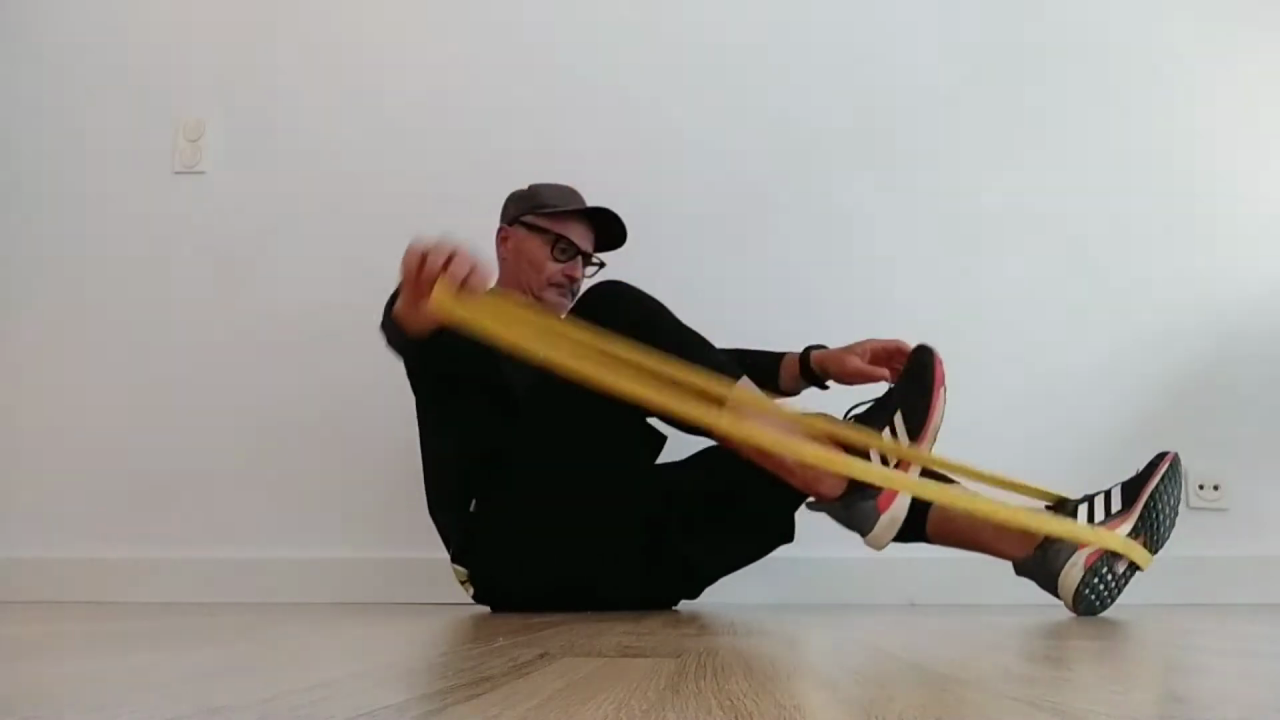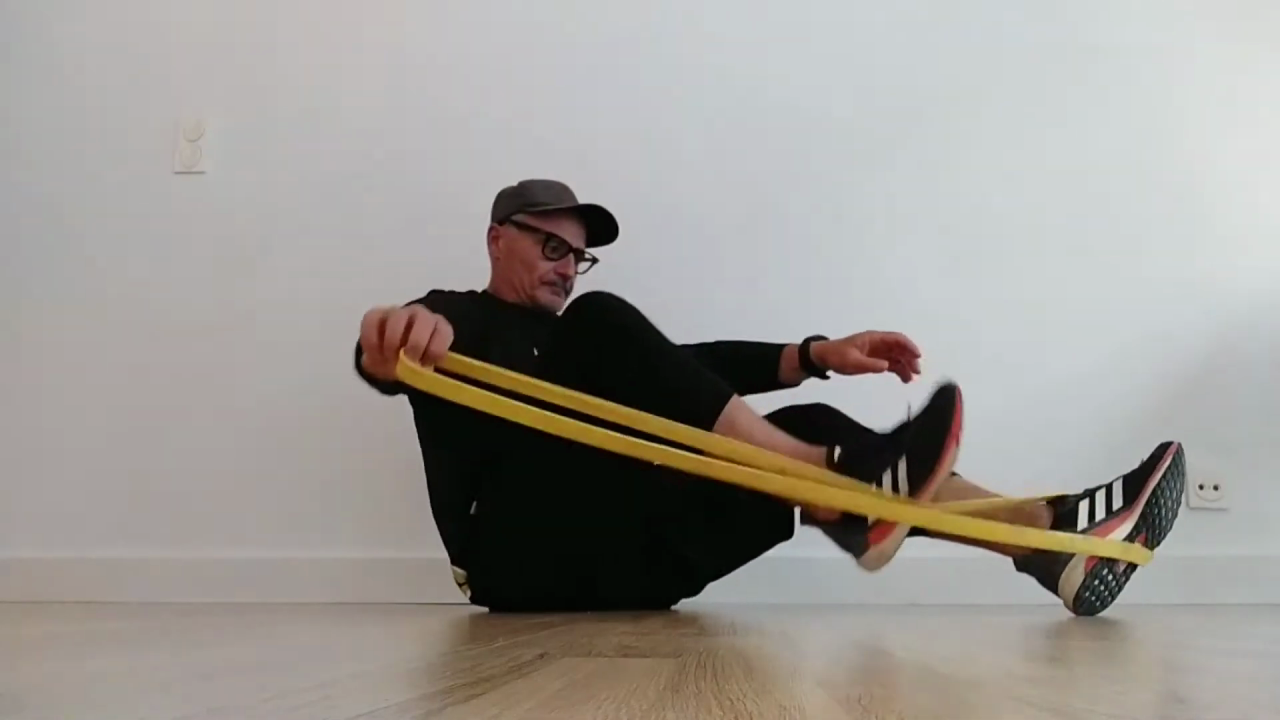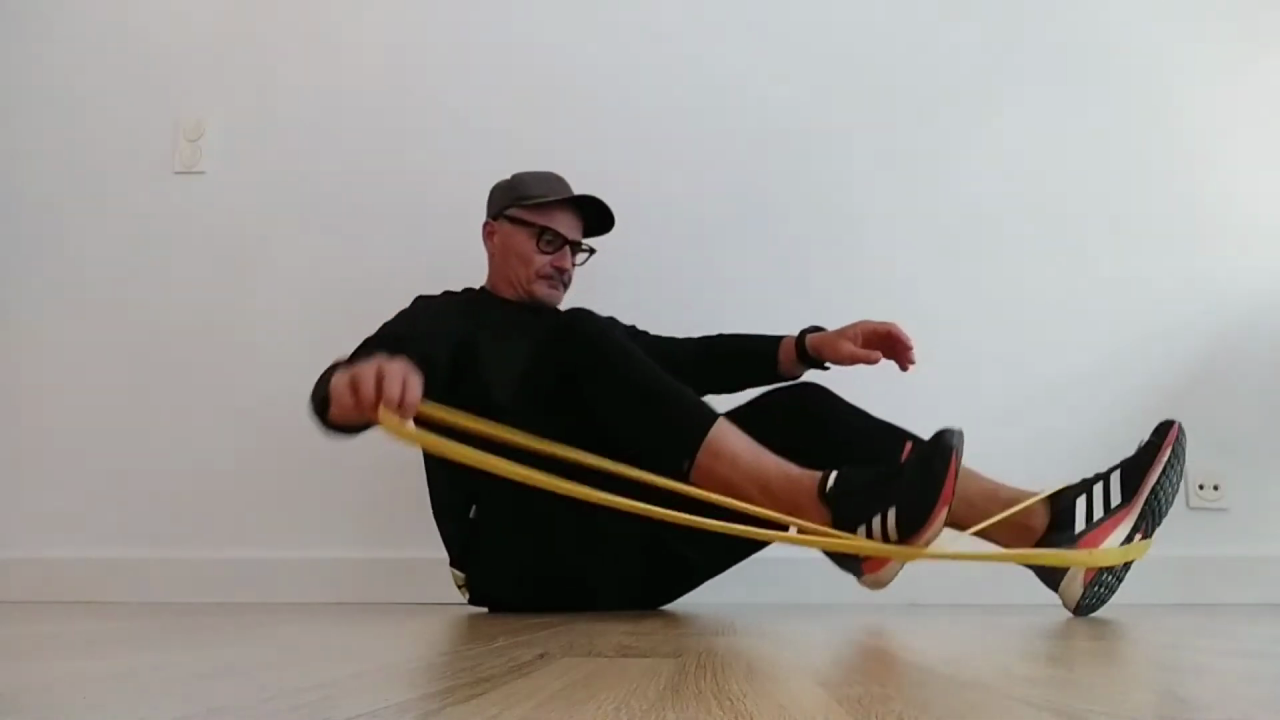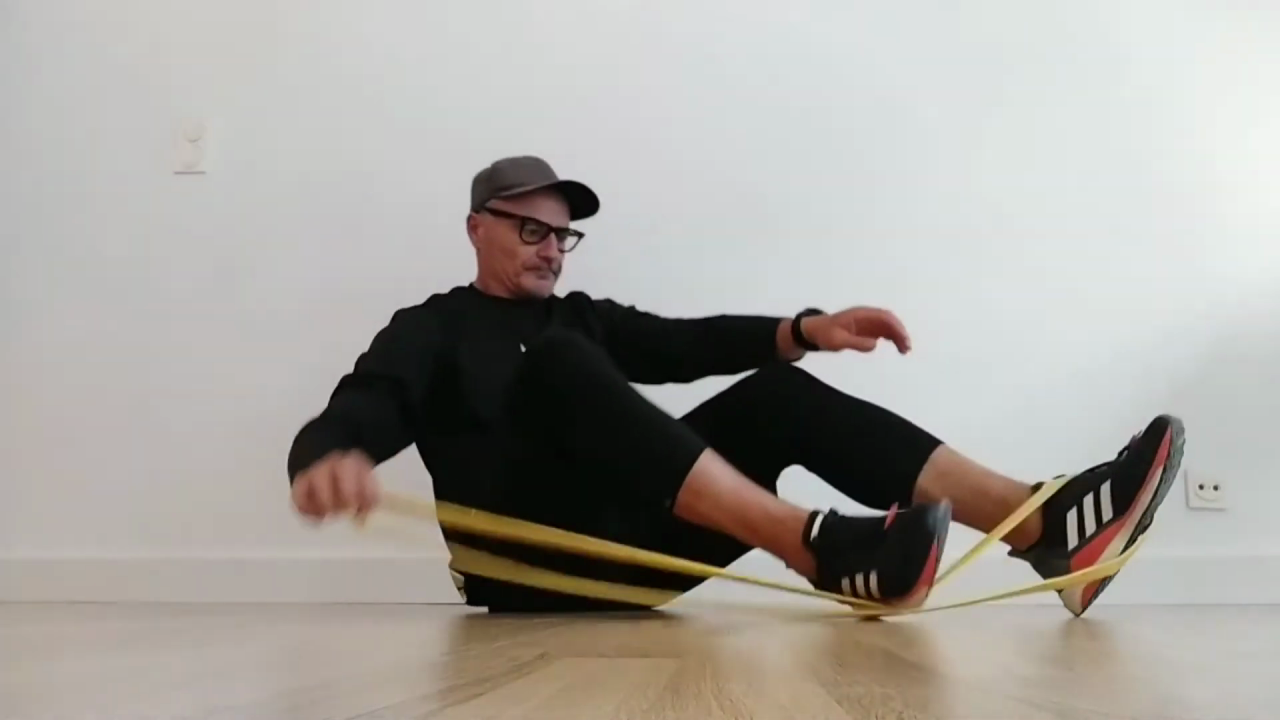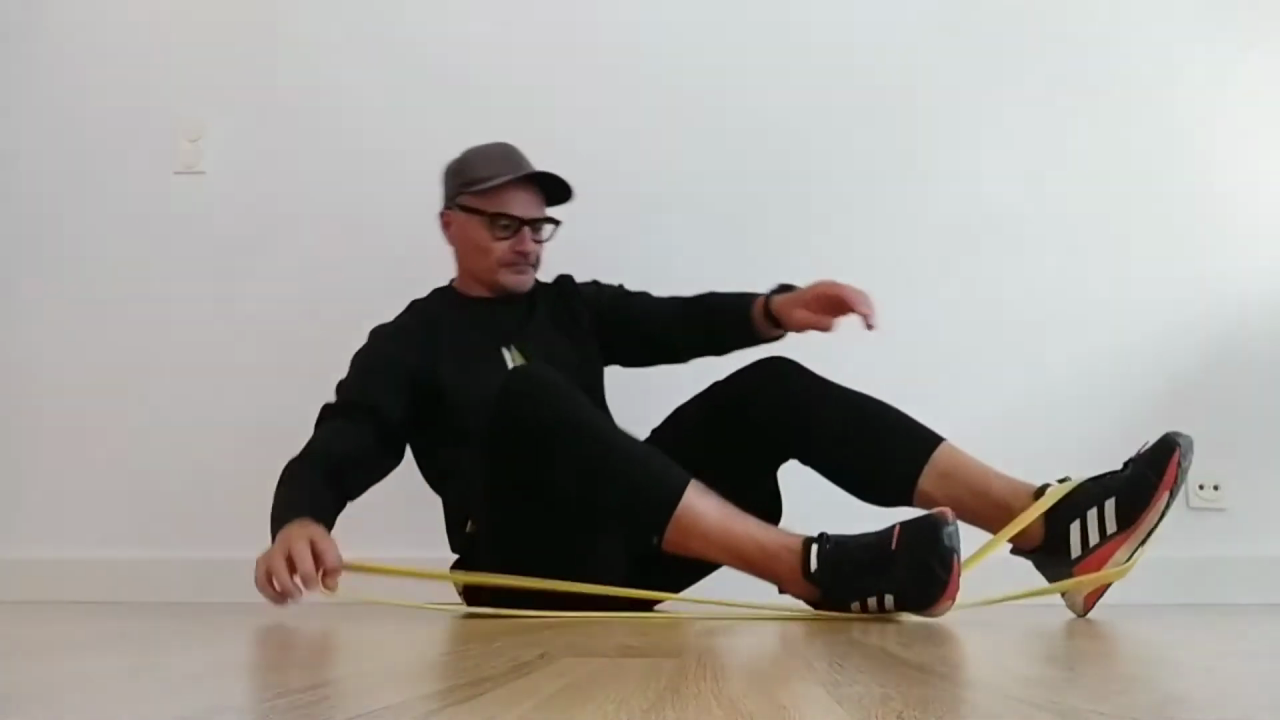
dt=0.2s
person 1, frame 1
right shoulder: (461, 325)
left elbow: (707, 381)
right elbow: (411, 325)
left wrist: (816, 365)
right wrist: (425, 288)
left hip: (617, 559)
right hip: (523, 555)
left knee: (800, 458)
right knee: (615, 313)
left ankle: (1052, 545)
right ankle: (846, 485)
person 1, frame 2
left shoulder: (576, 343)
right shoulder: (451, 321)
left elbow: (690, 370)
right elbow: (384, 357)
left wrist: (817, 355)
right wrist: (394, 340)
left hip: (618, 560)
right hip: (523, 555)
left knee: (803, 430)
right knee: (601, 324)
left ankle: (1053, 536)
right ankle: (851, 484)
person 1, frame 3
left shoulder: (571, 347)
right shoulder: (443, 323)
left elbow: (687, 363)
right elbow: (337, 396)
left wrist: (811, 347)
right wrist: (362, 382)
left hip: (619, 553)
right hip: (526, 559)
left knee: (795, 410)
right knee: (579, 345)
left ankle: (1051, 532)
right ankle: (843, 512)
person 1, frame 4
left shoulder: (582, 317)
right shoulder: (432, 329)
left elbow: (689, 344)
right elbow: (355, 417)
left wrist: (806, 329)
right wrist: (332, 458)
left hip: (618, 543)
right hip: (527, 560)
left knee: (774, 396)
right knee: (561, 364)
left ankle: (1047, 528)
right ankle: (823, 550)
person 1, frame 5
left shoulder: (569, 305)
right shoulder: (411, 341)
left elbow: (681, 323)
right elbow: (338, 452)
left wrist: (777, 309)
right wrist: (300, 522)
left hip: (620, 549)
right hip: (530, 566)
left knee: (768, 388)
right knee: (531, 401)
left ankle: (1050, 529)
right ankle: (817, 570)
